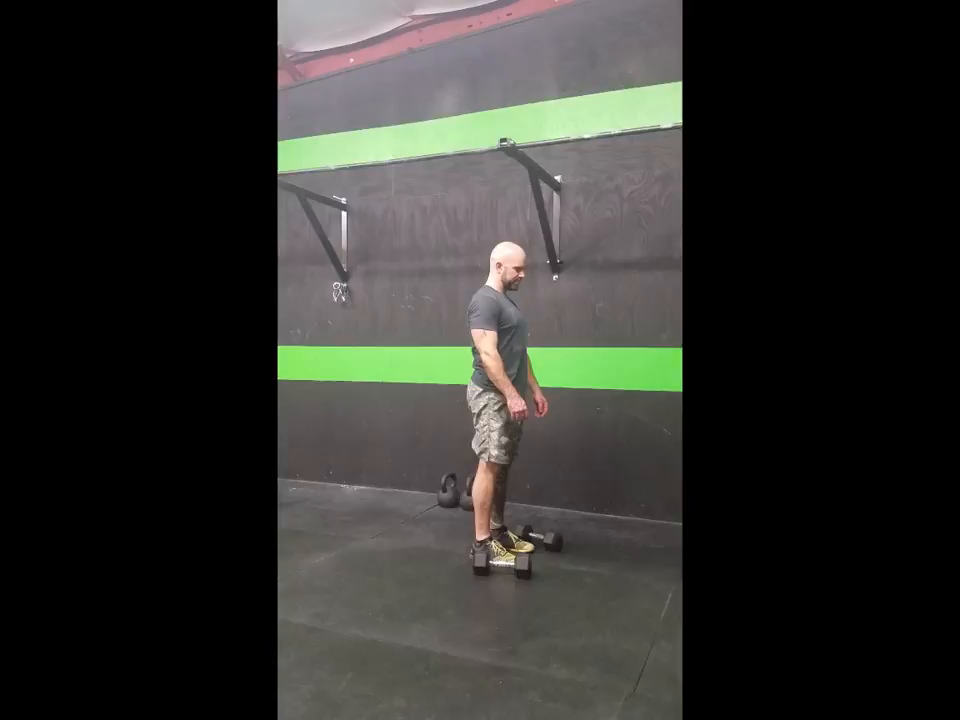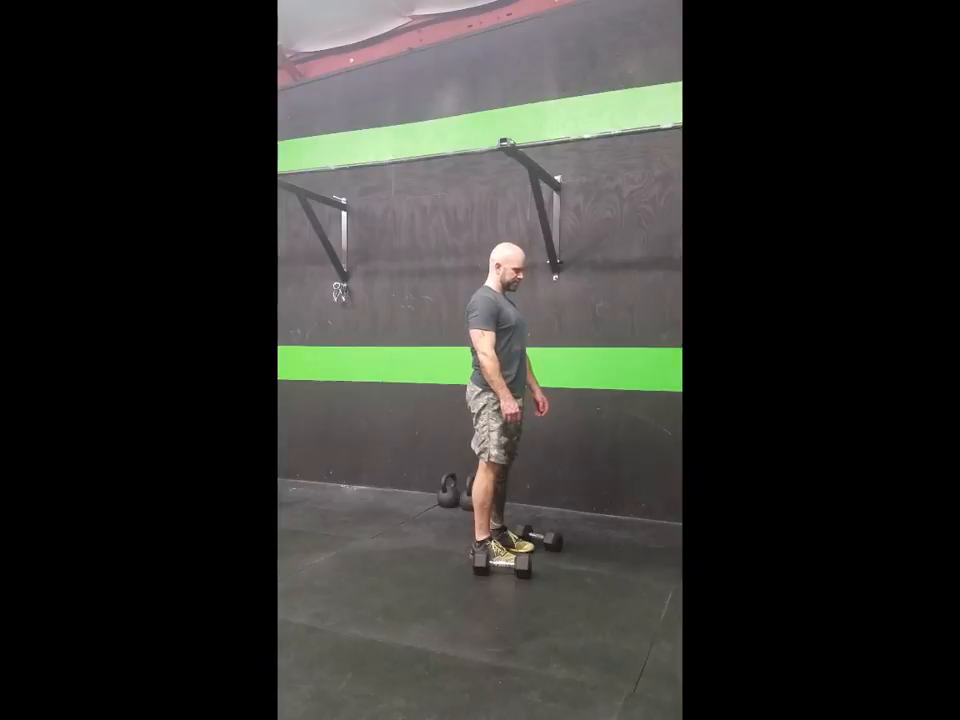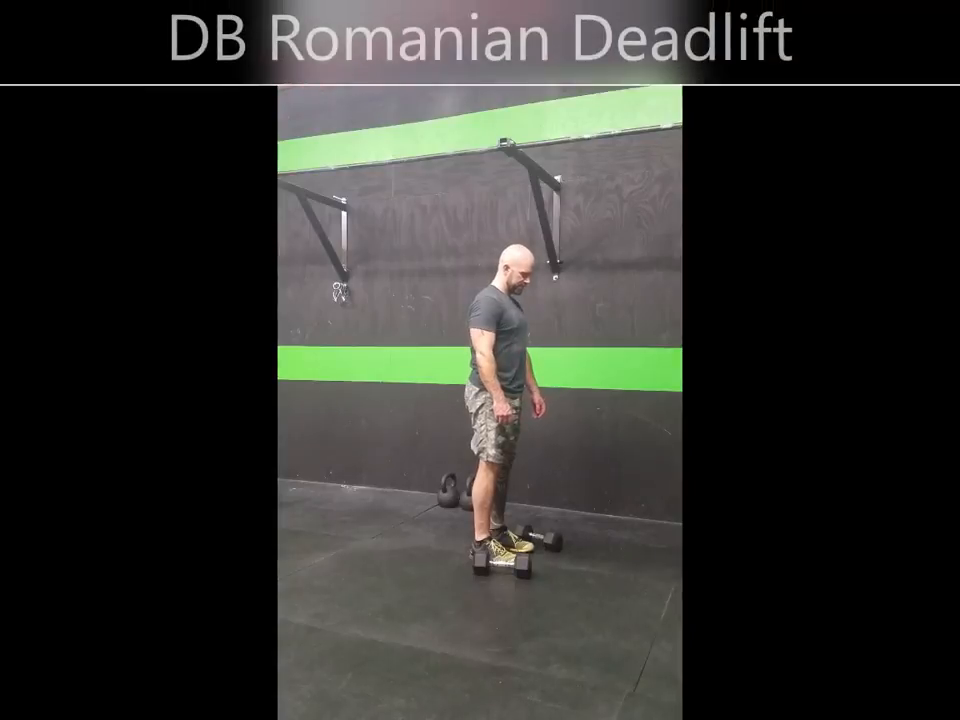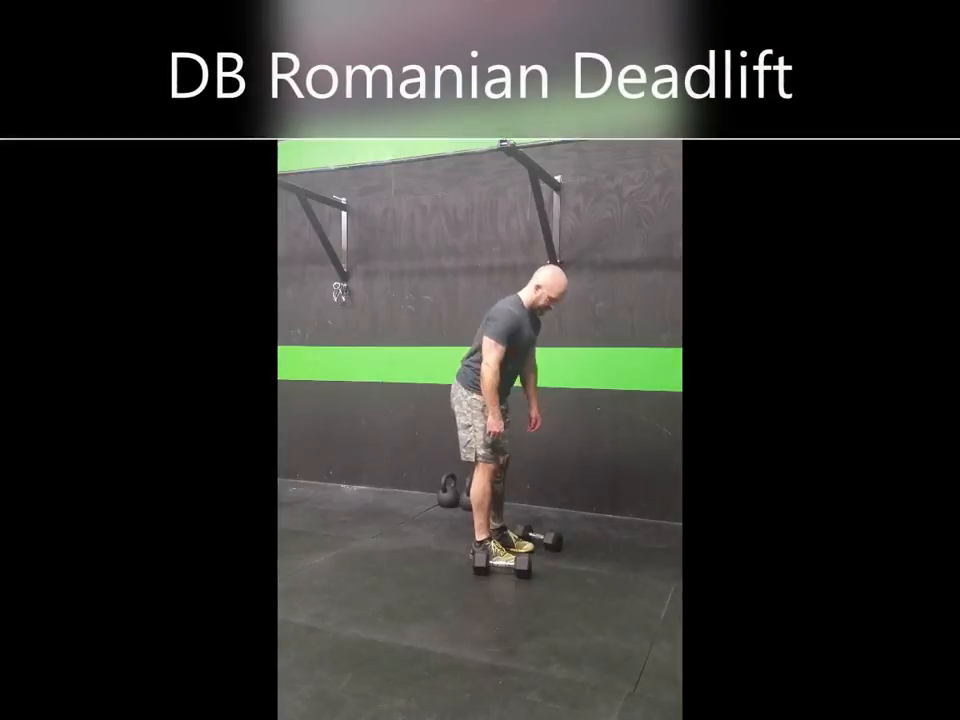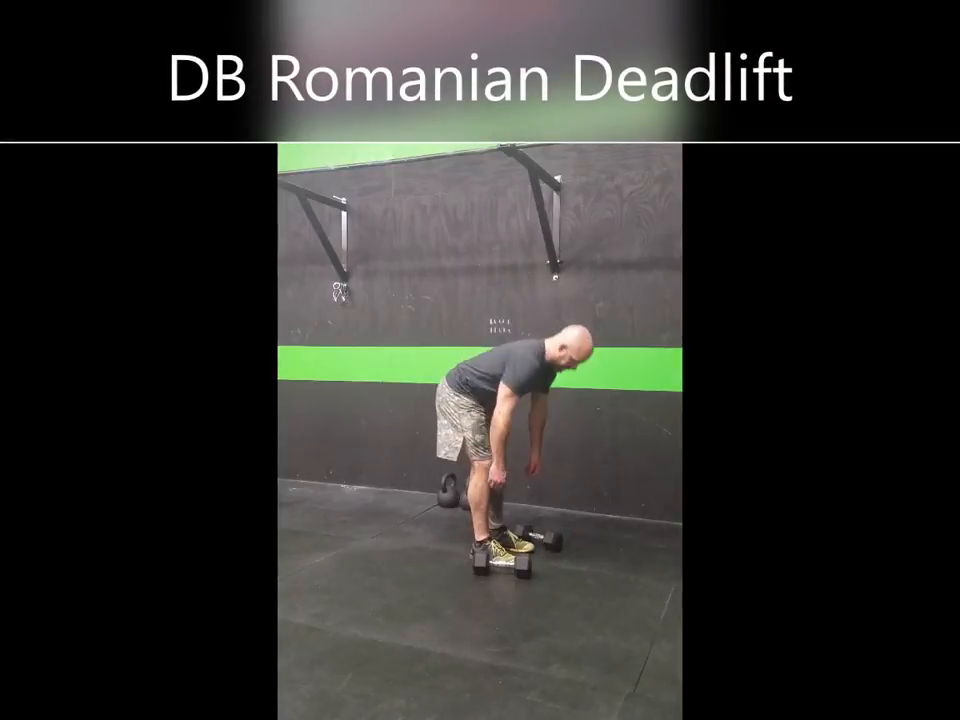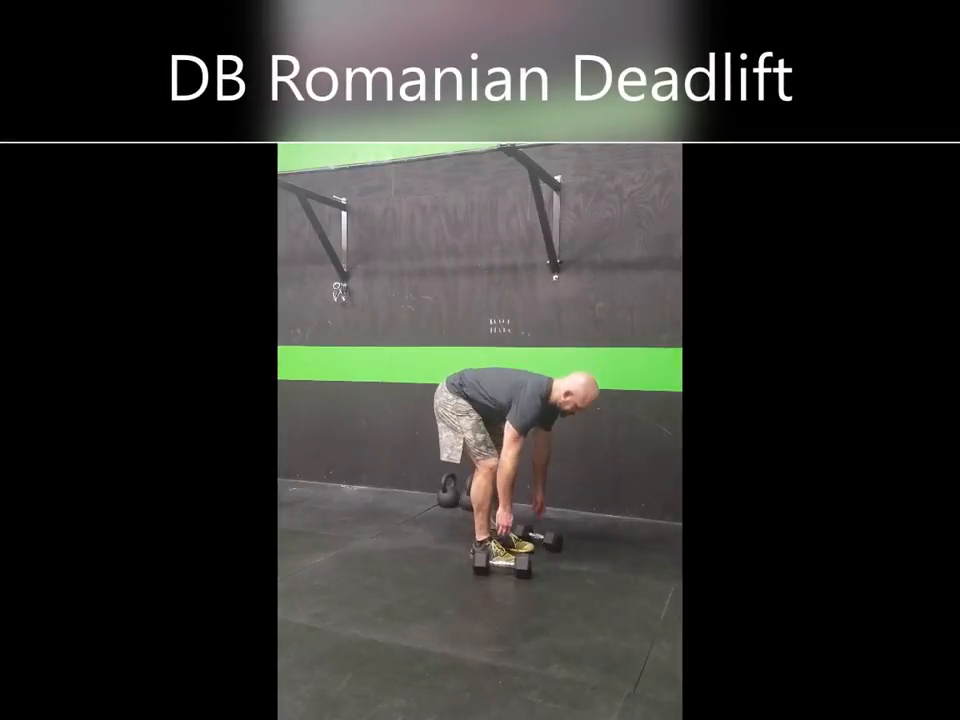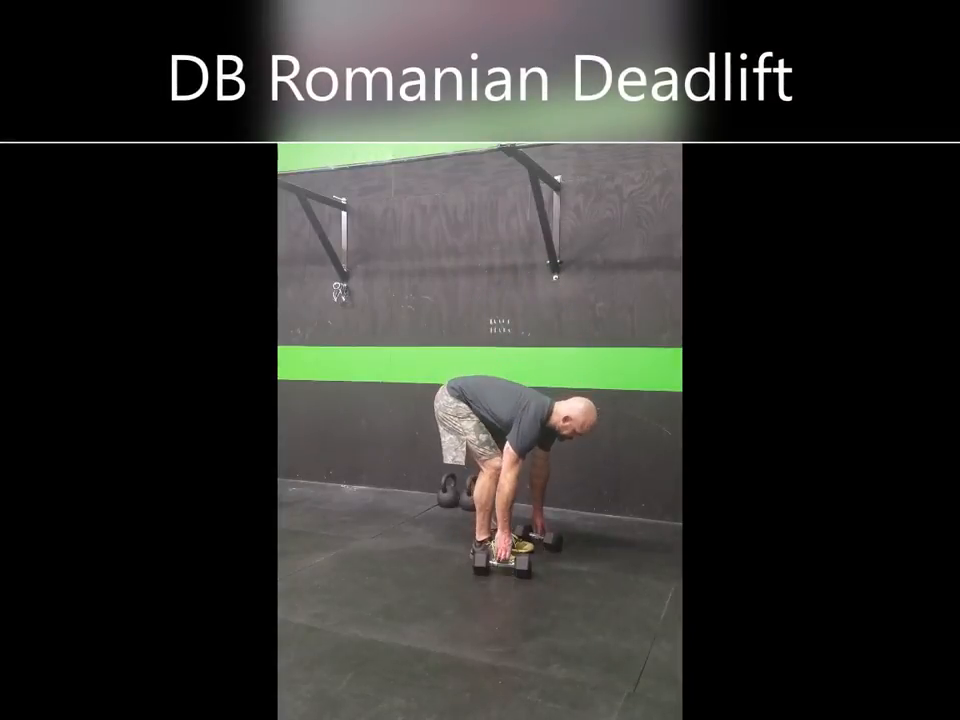
dt=0.3s
person 1, frame 1
left shoulder: (506, 302)
right shoulder: (485, 301)
right elbow: (488, 355)
left wrist: (534, 390)
right wrist: (513, 396)
left hip: (508, 396)
right hip: (492, 396)
left knee: (502, 466)
right knee: (489, 466)
left ankle: (498, 530)
right ankle: (482, 542)
person 1, frame 2
left shoulder: (505, 303)
right shoulder: (483, 302)
right elbow: (485, 355)
left wrist: (534, 389)
right wrist: (505, 397)
left hip: (509, 396)
right hip: (491, 397)
left knee: (502, 466)
right knee: (490, 466)
left ankle: (497, 530)
right ankle: (482, 542)
person 1, frame 3
left shoulder: (513, 303)
right shoulder: (487, 301)
right elbow: (483, 355)
left wrist: (534, 390)
right wrist: (498, 400)
left hip: (510, 396)
right hip: (489, 396)
left knee: (503, 466)
right knee: (490, 466)
left ankle: (498, 530)
right ankle: (481, 542)
person 1, frame 4
left shoulder: (532, 318)
right shoulder: (507, 313)
left elbow: (528, 364)
right elbow: (489, 366)
left wrist: (533, 404)
right wrist: (493, 414)
left hip: (494, 396)
right hip: (473, 394)
left knee: (499, 463)
right knee: (487, 465)
left ankle: (498, 530)
right ankle: (482, 542)
person 1, frame 5
left shoulder: (546, 364)
right shoulder: (526, 361)
left elbow: (538, 408)
right elbow: (502, 414)
left wrist: (535, 451)
right wrist: (498, 465)
left hip: (479, 399)
right hip: (457, 395)
left knee: (493, 462)
right knee: (483, 464)
left ankle: (497, 530)
right ankle: (482, 543)
person 1, frame 6
left shoulder: (548, 398)
right shoulder: (532, 400)
left elbow: (542, 447)
right elbow: (509, 457)
left wrist: (539, 490)
right wrist: (505, 509)
left hip: (477, 403)
right hip: (455, 398)
left knee: (499, 464)
right knee: (488, 465)
left ankle: (498, 532)
right ankle: (482, 543)
person 1, frame 7
left shoulder: (548, 418)
right shoulder: (530, 422)
left elbow: (540, 468)
right elbow: (507, 479)
left wrist: (538, 512)
right wrist: (503, 533)
left hip: (472, 401)
right hip: (453, 401)
left knee: (504, 464)
right knee: (494, 466)
left ankle: (497, 532)
right ankle: (482, 543)
